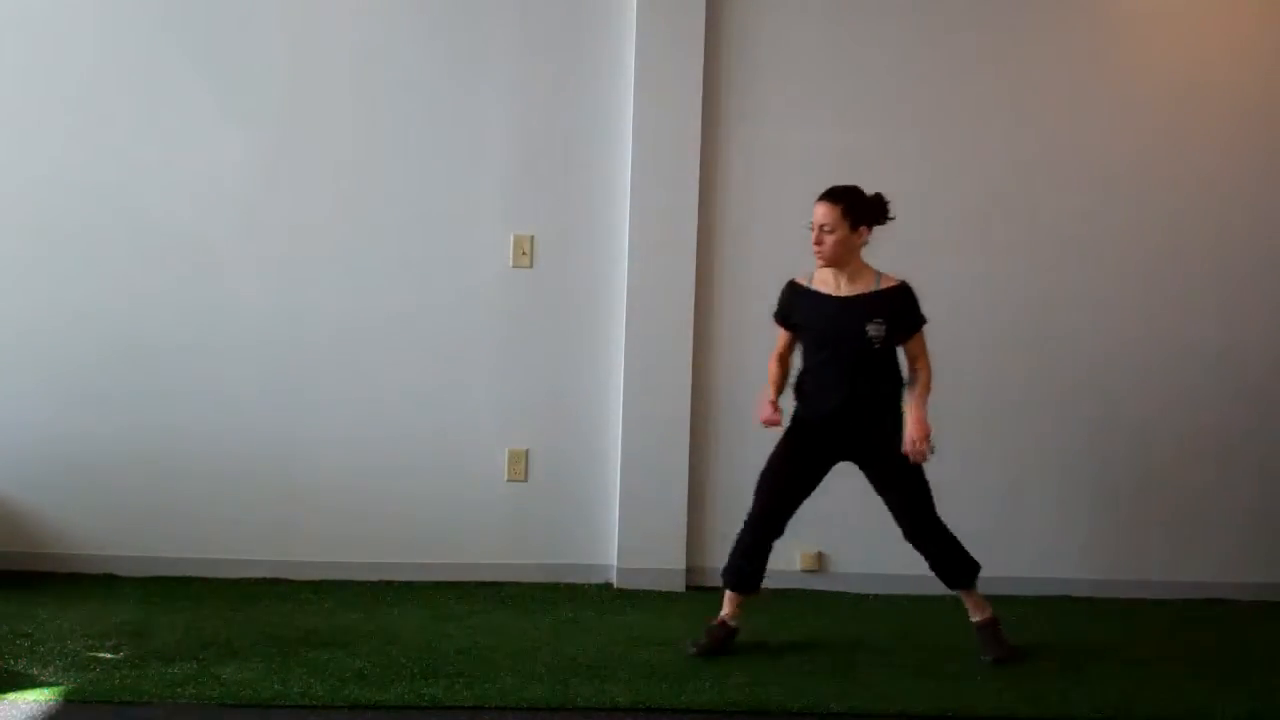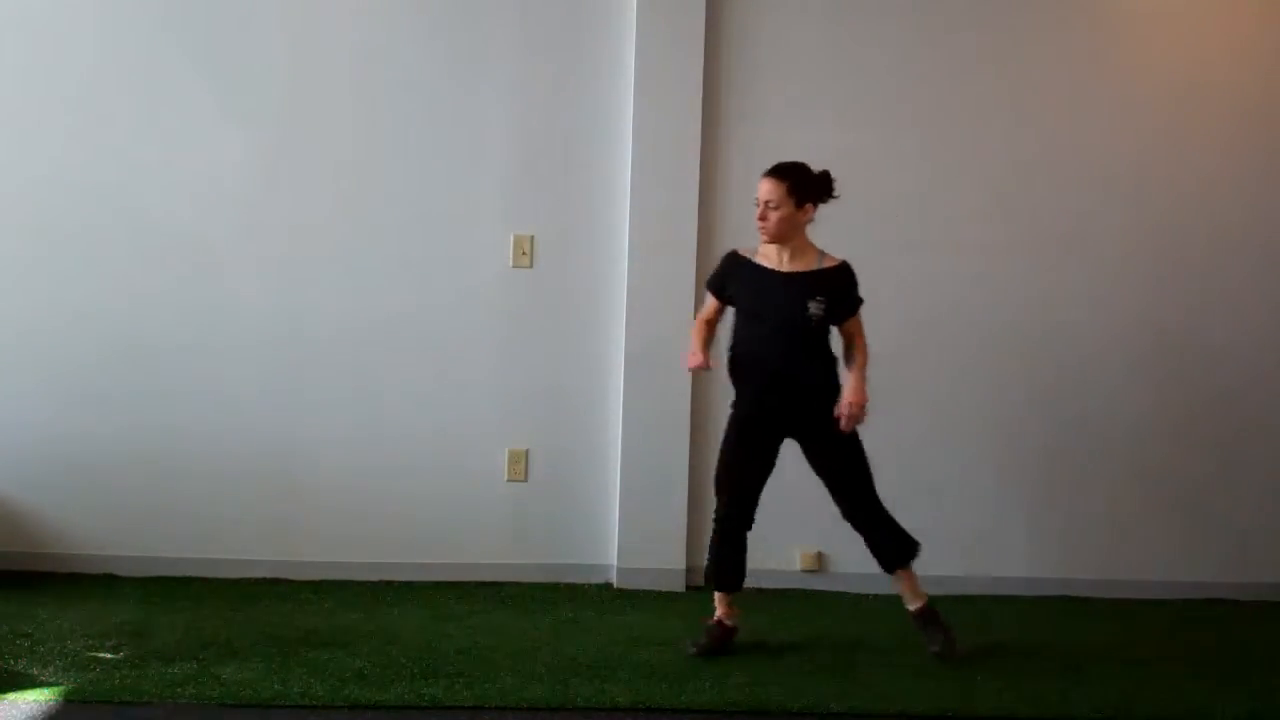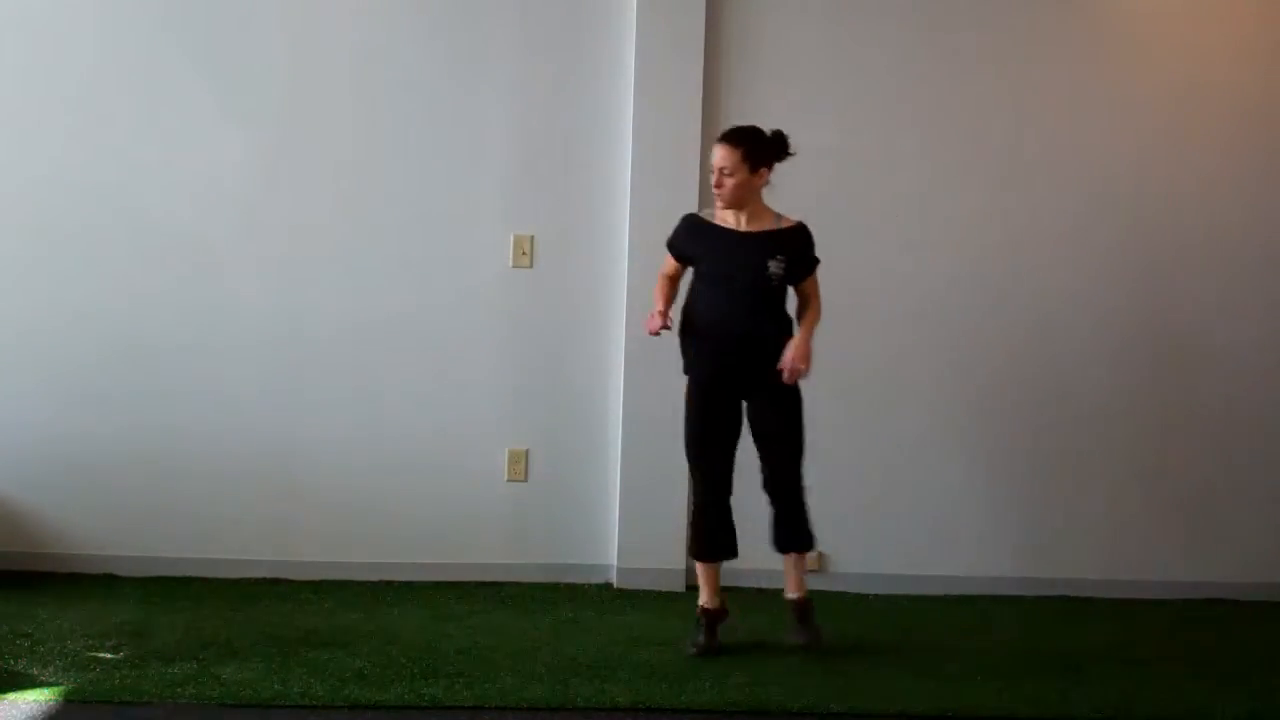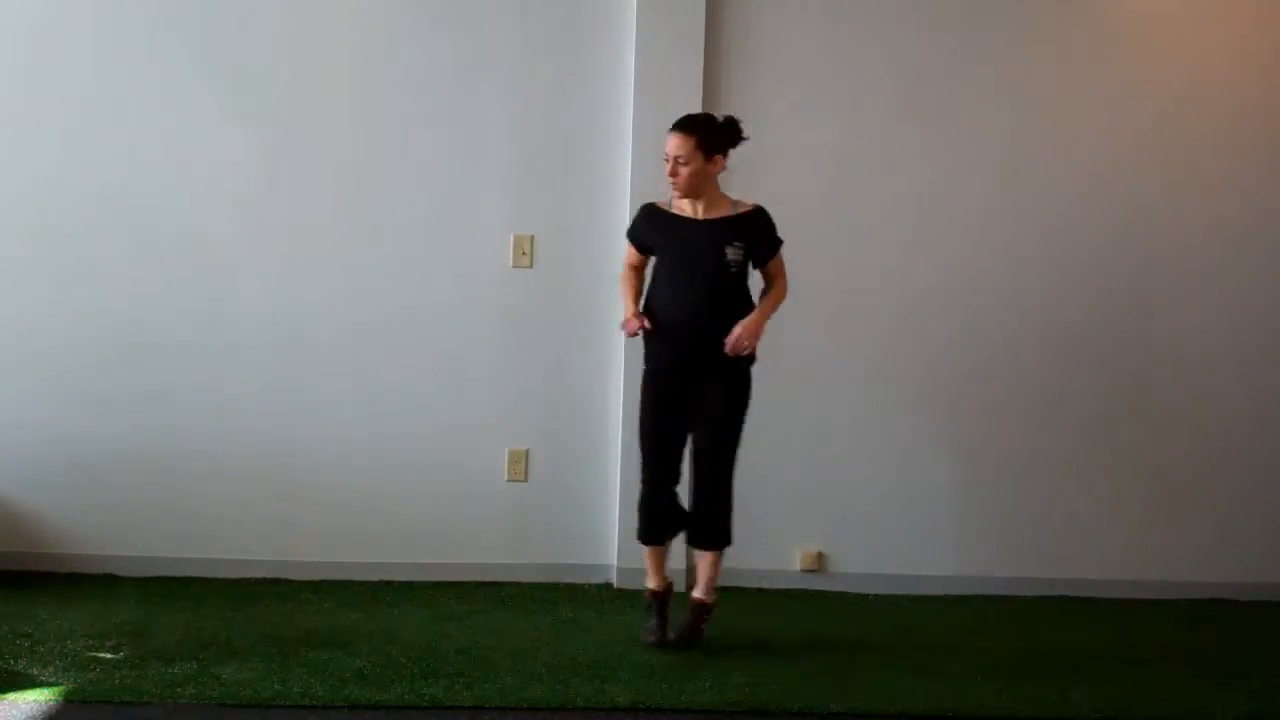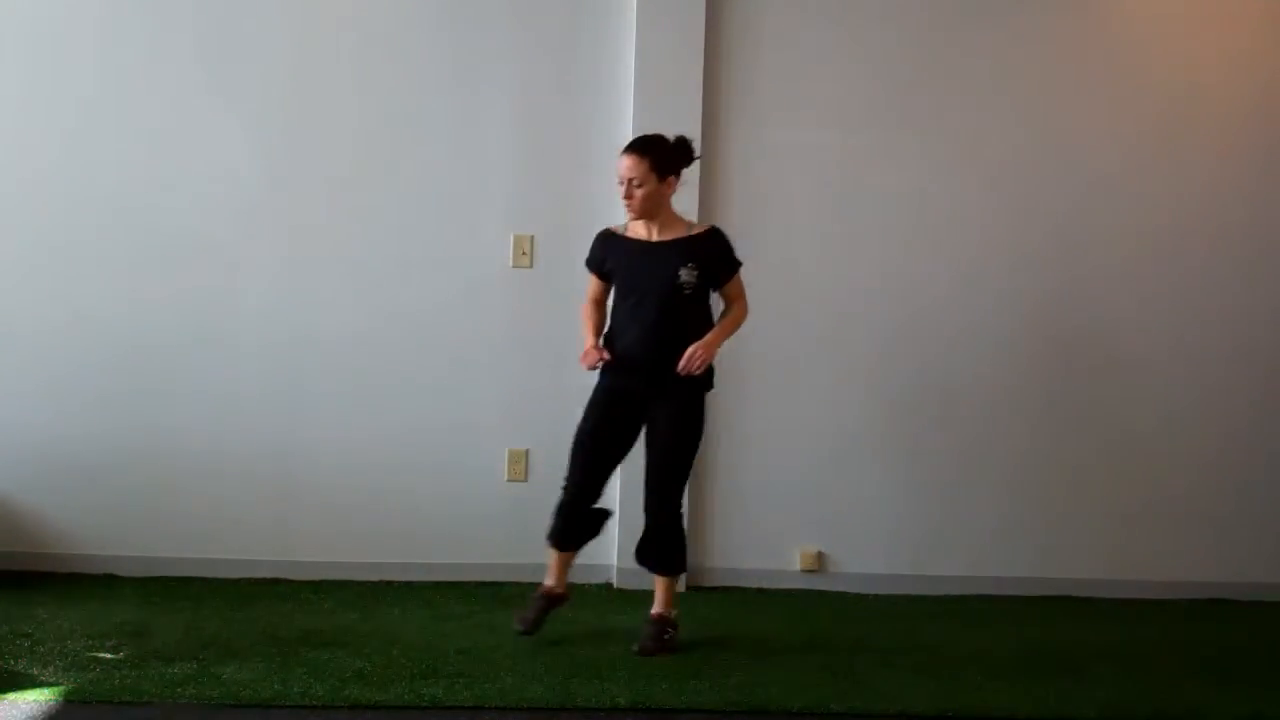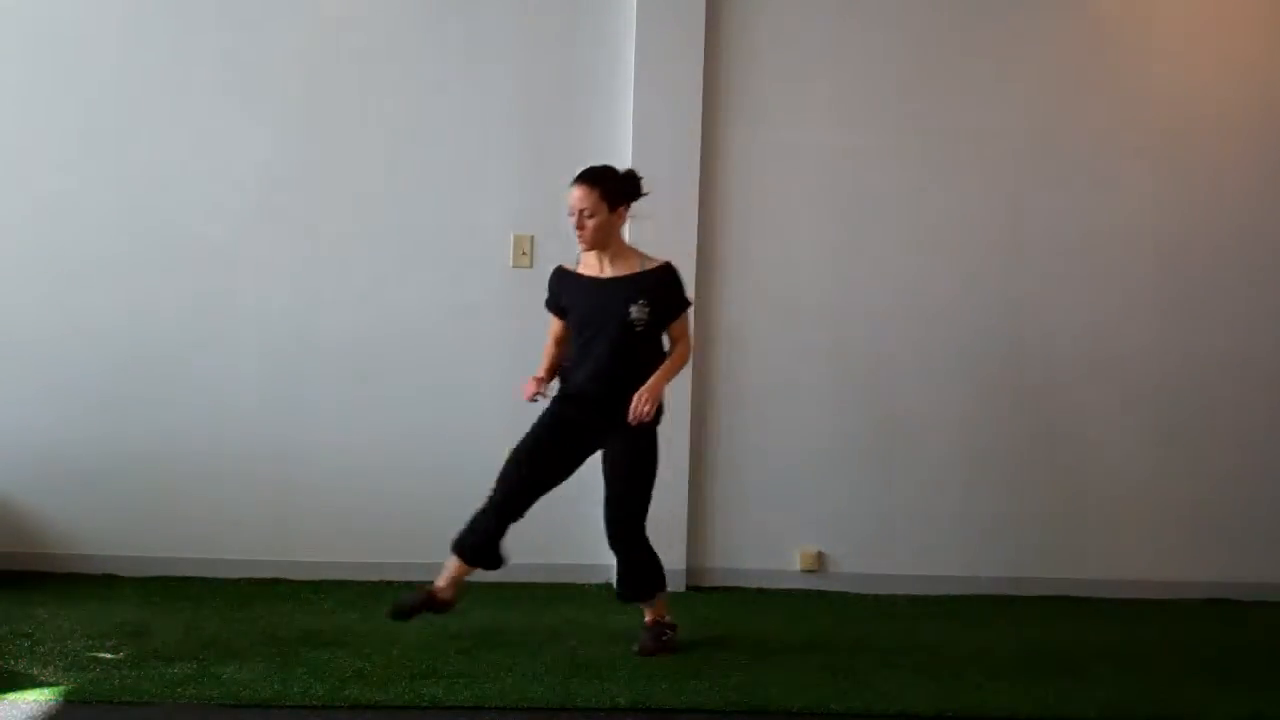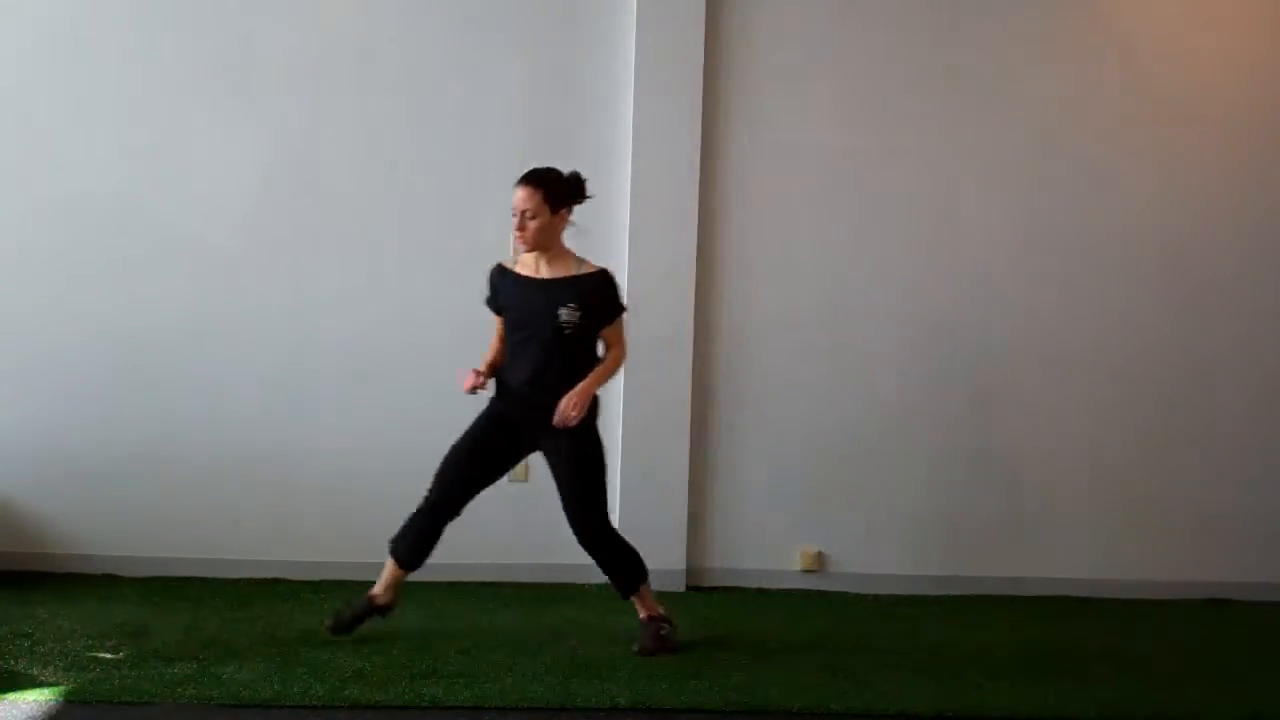
dt=0.1s
person 1, frame 1
left shoulder: (893, 295)
right shoulder: (799, 293)
left elbow: (919, 362)
right elbow: (781, 353)
left wrist: (917, 416)
right wrist: (770, 395)
left hip: (880, 430)
right hip: (827, 422)
left knee: (922, 527)
right knee: (764, 516)
left ankle: (984, 618)
right ankle: (727, 620)
person 1, frame 2
left shoulder: (834, 274)
right shoulder: (739, 267)
left elbow: (855, 339)
right elbow: (705, 319)
left wrist: (856, 384)
right wrist: (698, 350)
left hip: (820, 406)
right hip: (757, 405)
left knee: (864, 509)
right knee: (732, 508)
left ankle: (920, 607)
right ankle: (723, 619)
person 1, frame 3
left shoulder: (791, 236)
right shoulder: (696, 227)
left elbow: (810, 299)
right elbow: (668, 274)
left wrist: (802, 339)
right wrist: (660, 310)
left hip: (768, 378)
right hip: (709, 374)
left knee: (782, 483)
right knee: (709, 487)
left ankle: (798, 599)
right ankle: (710, 604)
person 1, frame 4
left shoulder: (751, 222)
right shoulder: (655, 220)
left elbow: (777, 283)
right elbow: (632, 268)
left wrist: (755, 321)
right wrist: (631, 307)
left hip: (726, 366)
right hip: (671, 360)
left knee: (711, 476)
right knee: (659, 474)
left ankle: (703, 599)
right ankle: (656, 589)
person 1, frame 5
left shoulder: (705, 243)
right shoulder: (611, 243)
left elbow: (737, 306)
right elbow: (594, 299)
left wrist: (710, 342)
right wrist: (592, 340)
left hip: (678, 388)
right hip: (620, 382)
left knee: (662, 500)
right knee: (579, 483)
left ankle: (663, 613)
right ankle: (553, 588)
person 1, frame 6
left shoulder: (657, 277)
right shoulder: (566, 277)
left elbow: (681, 345)
left wrist: (654, 385)
right wrist: (544, 373)
left hip: (627, 422)
right hip: (570, 410)
left knee: (623, 527)
right knee: (505, 497)
left ankle: (659, 619)
right ankle: (441, 591)
person 1, frame 7
left shoulder: (594, 282)
right shoulder: (505, 276)
left elbow: (615, 351)
left wrist: (585, 390)
right wrist: (484, 369)
left hip: (568, 421)
right hip: (510, 410)
left knee: (591, 526)
right knee: (441, 498)
left ankle: (653, 616)
right ankle: (380, 596)
